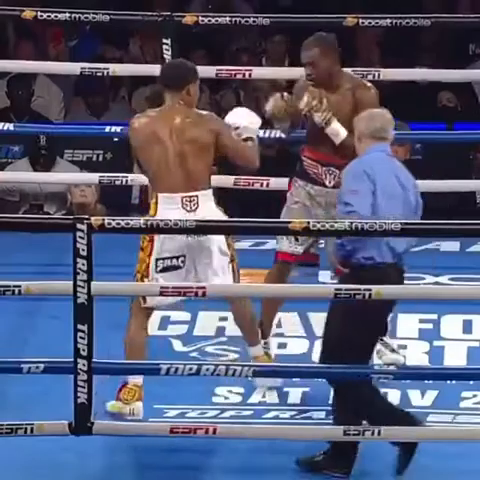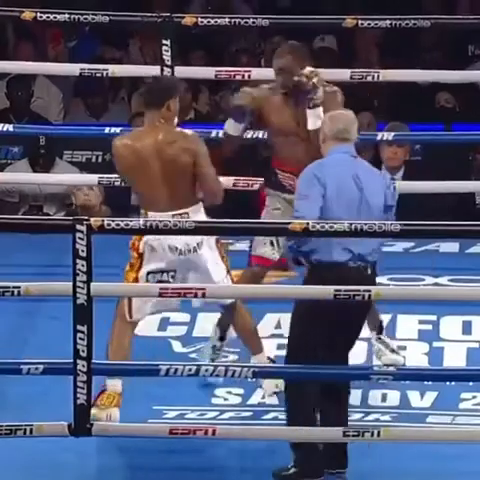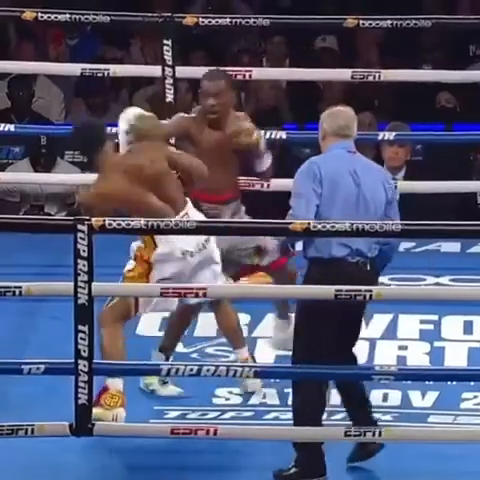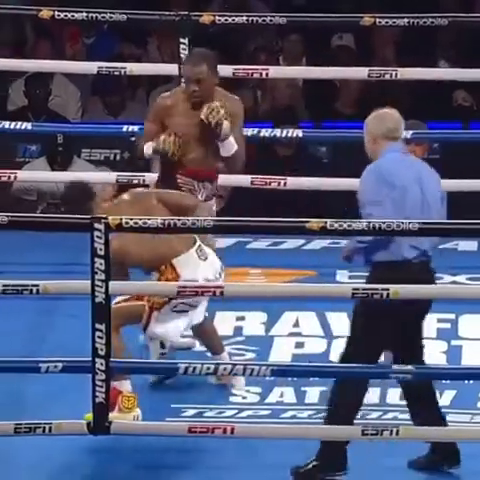
dt=0.3s
person 1, frame 1
left shoulder: (360, 168)
right shoulder: (406, 176)
left elbow: (355, 220)
right elbow: (411, 233)
left wrist: (341, 252)
left hip: (364, 276)
right hip: (391, 275)
left knee: (338, 364)
right knee: (352, 364)
left ankle: (402, 426)
person 1, frame 2
left shoulder: (317, 172)
right shoulder: (379, 178)
left elbow: (303, 225)
left wrist: (294, 252)
left hip: (327, 279)
right hip: (364, 281)
left knee: (301, 369)
right knee: (335, 366)
person 1, frame 3
left shoulder: (315, 168)
right shoulder: (379, 174)
left elbow: (300, 221)
right elbow: (392, 236)
left wrist: (283, 243)
left hip: (326, 274)
right hip: (363, 275)
left knee: (309, 364)
right knee: (342, 355)
right ankle: (365, 430)
person 1, frame 4
left shoulder: (377, 172)
right shoulder: (428, 172)
left wrist: (352, 247)
left hip: (391, 276)
right hip: (422, 274)
left knee: (356, 364)
right knee: (410, 362)
right ankle: (442, 447)
person 2, frame 1
left shoulder: (139, 125)
right shoulder: (209, 123)
right elbow: (252, 162)
right wrist: (249, 136)
left hip: (164, 216)
right hip: (204, 213)
left knee: (141, 308)
right knee: (234, 293)
left ankle: (132, 391)
right ankle: (259, 360)
person 2, frame 2
left shoulder: (122, 147)
right shoulder: (189, 142)
right elbow: (215, 196)
left hip: (155, 237)
right hip: (195, 230)
left knee: (125, 317)
right knee: (234, 303)
left ankle: (111, 395)
person 2, frame 3
left shoulder: (93, 196)
right shoulder: (150, 150)
right elbow: (200, 172)
left hip: (165, 244)
left knee: (112, 317)
right knee: (217, 299)
left ankle: (113, 397)
right ankle: (247, 367)
person 2, frame 4
right shoulder: (138, 197)
right elbow: (193, 204)
left hip: (182, 278)
right hip: (208, 262)
right knee: (194, 313)
left ankle: (122, 400)
person 3, frame 1
left shoulder: (363, 93)
right shoulder: (305, 87)
right elbow: (286, 126)
left wrist: (327, 122)
right wrist: (275, 111)
right hip: (307, 183)
right knee: (282, 262)
right ankle: (261, 341)
person 3, frame 2
left shoulder: (331, 96)
right shoulder: (264, 97)
right elbow: (228, 148)
left wrist: (314, 102)
right wrist: (240, 115)
right hip: (280, 193)
right knee: (258, 267)
left ankle: (378, 335)
person 3, frame 3
left shoulder: (242, 124)
right shoulder: (187, 122)
left elbow: (266, 173)
left wrist: (258, 148)
left hip: (233, 212)
right hip: (199, 216)
left knee: (283, 266)
left ankle: (284, 326)
person 3, frame 4
left shoulder: (231, 105)
right shoulder: (165, 103)
left elbow: (238, 164)
right elbow: (142, 148)
left wrist: (223, 132)
right wrist: (157, 148)
left hip: (207, 195)
